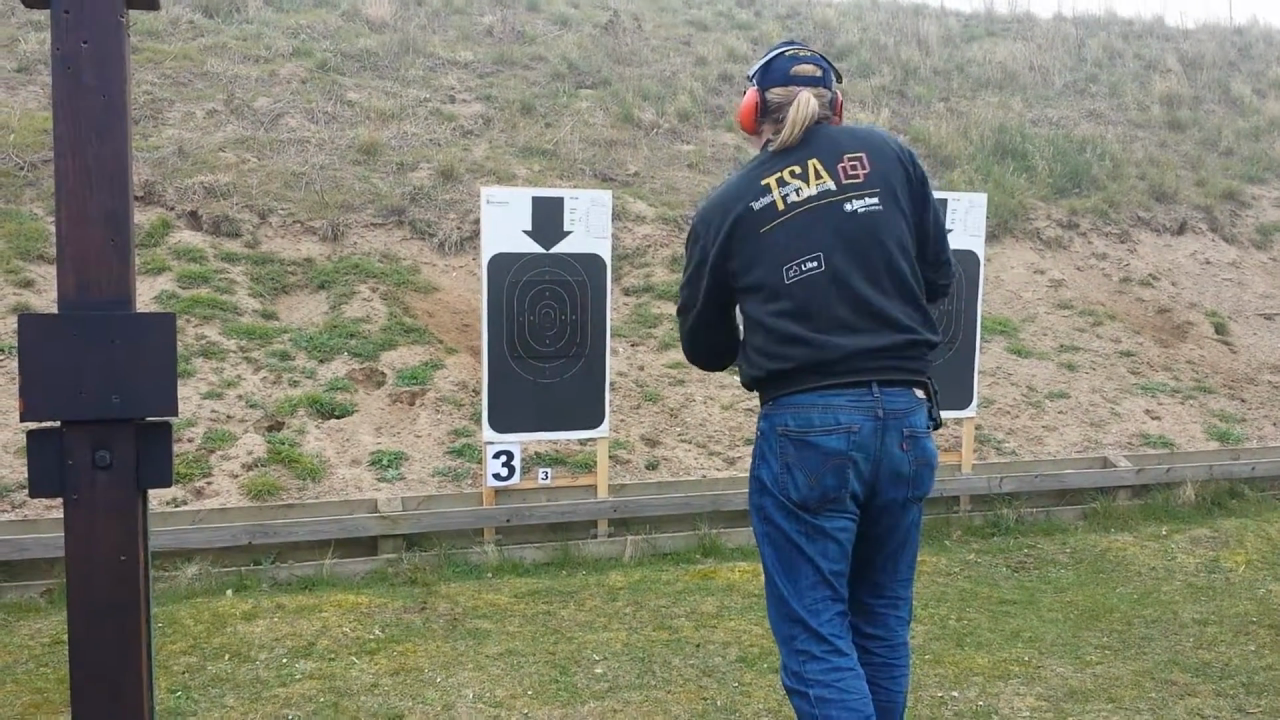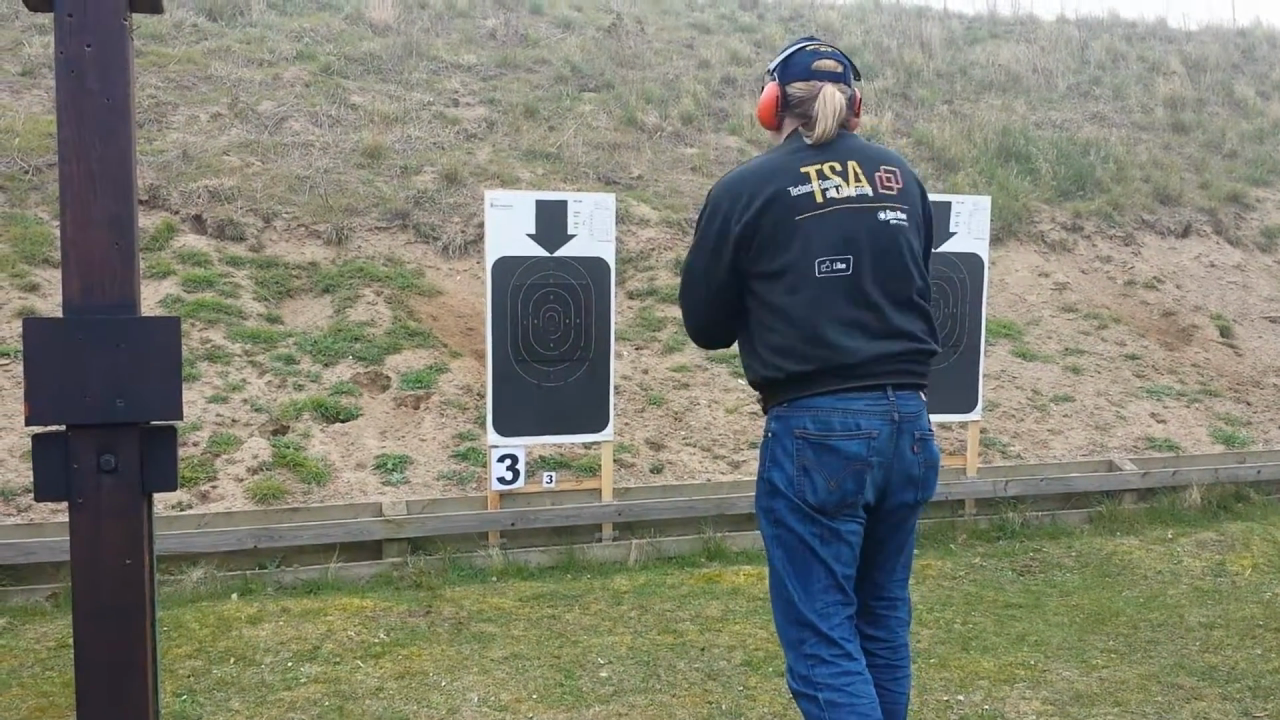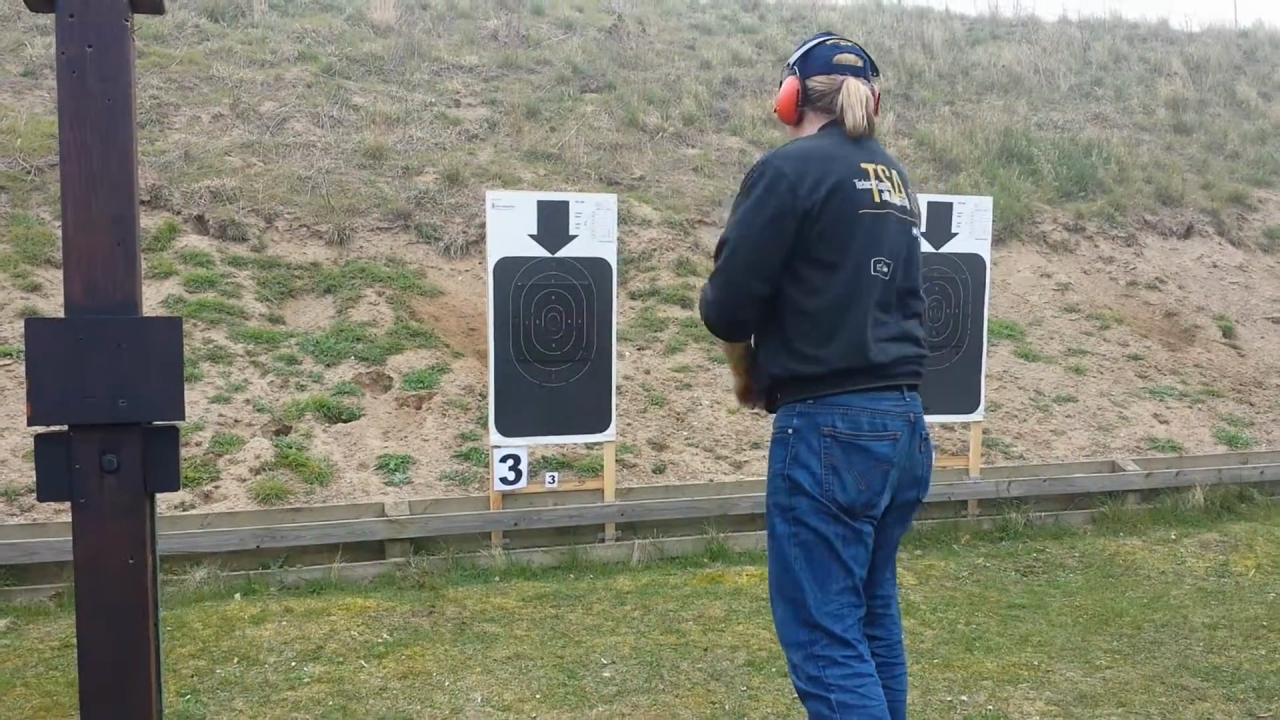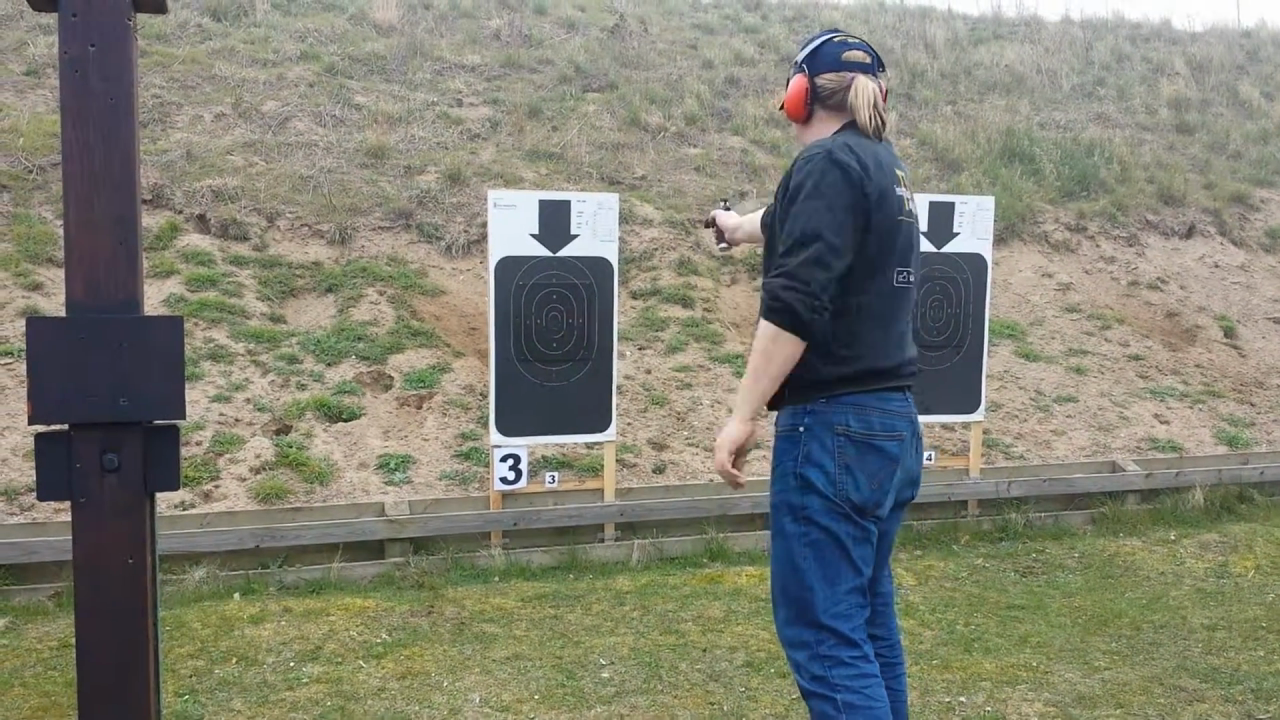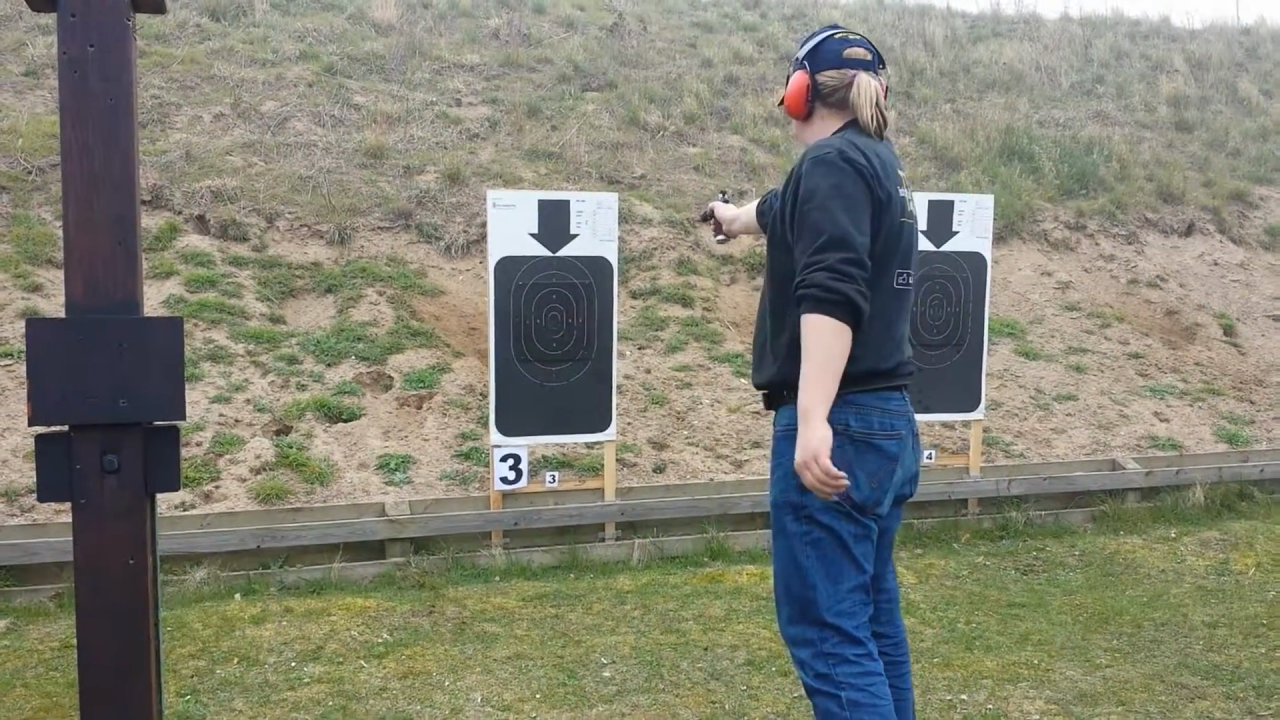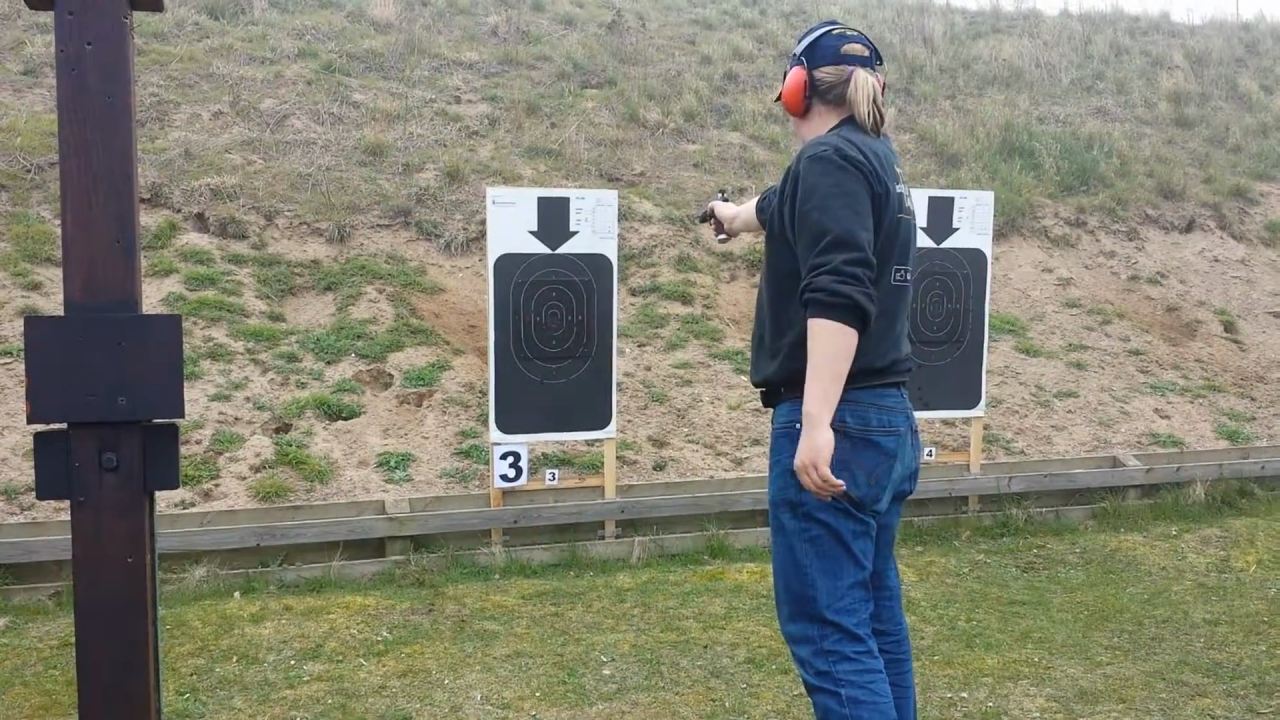
dt=0.2s
person 1, frame 1
left shoulder: (723, 209)
right shoulder: (886, 156)
left elbow: (705, 347)
right elbow: (937, 278)
left hip: (804, 430)
right hip: (903, 421)
left knee: (815, 635)
right knee: (881, 621)
person 1, frame 2
left shoulder: (741, 191)
right shoulder: (898, 174)
left elbow: (706, 323)
left hip: (815, 431)
right hip: (906, 424)
left knee: (820, 635)
right knee: (882, 621)
person 1, frame 3
left shoulder: (787, 169)
right shoulder: (897, 181)
left elbow: (727, 306)
left wrist: (747, 371)
left hip: (829, 429)
right hip: (904, 423)
left knee: (824, 634)
right knee: (872, 617)
person 1, frame 4
left shoulder: (829, 163)
right shoulder: (884, 169)
left elbow: (796, 300)
left wrist: (743, 413)
right wrist: (744, 225)
left hip: (833, 428)
right hip: (892, 425)
left knee: (825, 632)
right knee: (868, 617)
person 1, frame 5
left shoulder: (833, 164)
right shoulder: (876, 164)
left elbow: (832, 292)
right elbow: (790, 210)
left wrist: (812, 419)
right wrist: (737, 215)
left hip: (840, 428)
right hip: (888, 424)
left knee: (829, 630)
right knee: (872, 616)
person 1, frame 6
left shoulder: (828, 161)
right shoulder: (874, 160)
left elbow: (838, 294)
left wrist: (817, 422)
right wrist: (736, 214)
left hip: (838, 427)
right hip: (887, 422)
left knee: (829, 628)
right knee: (874, 615)
